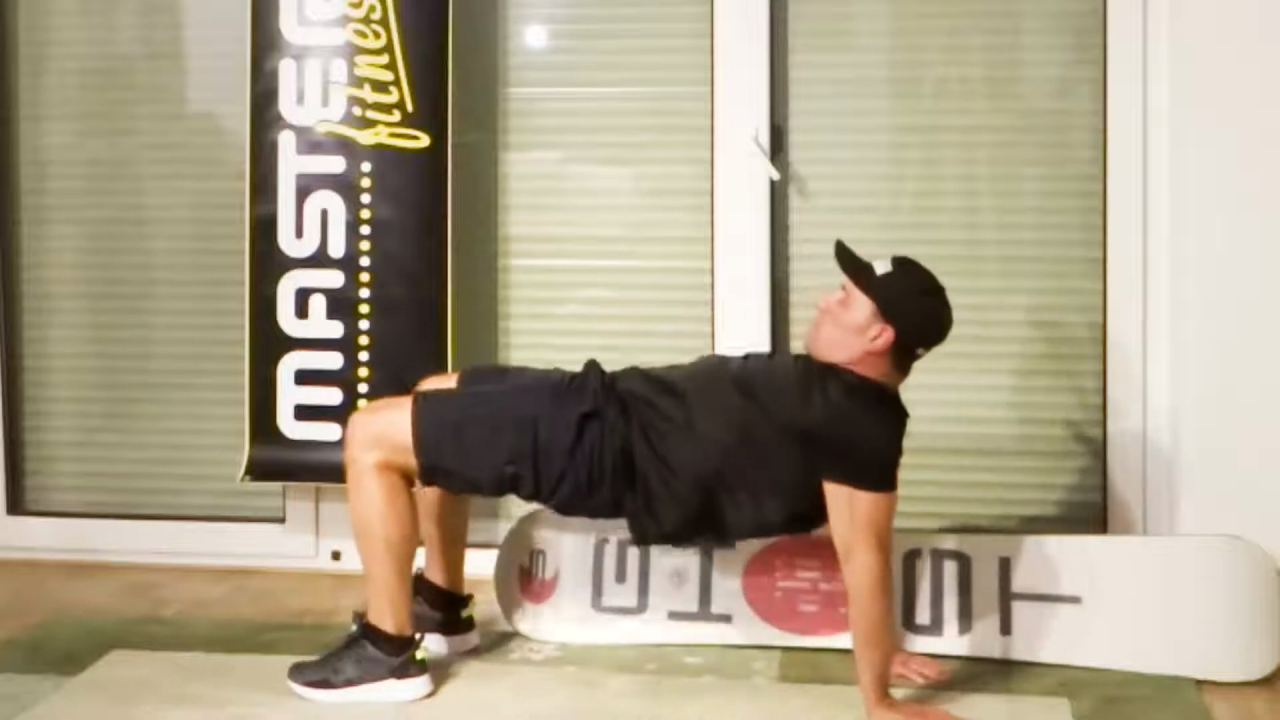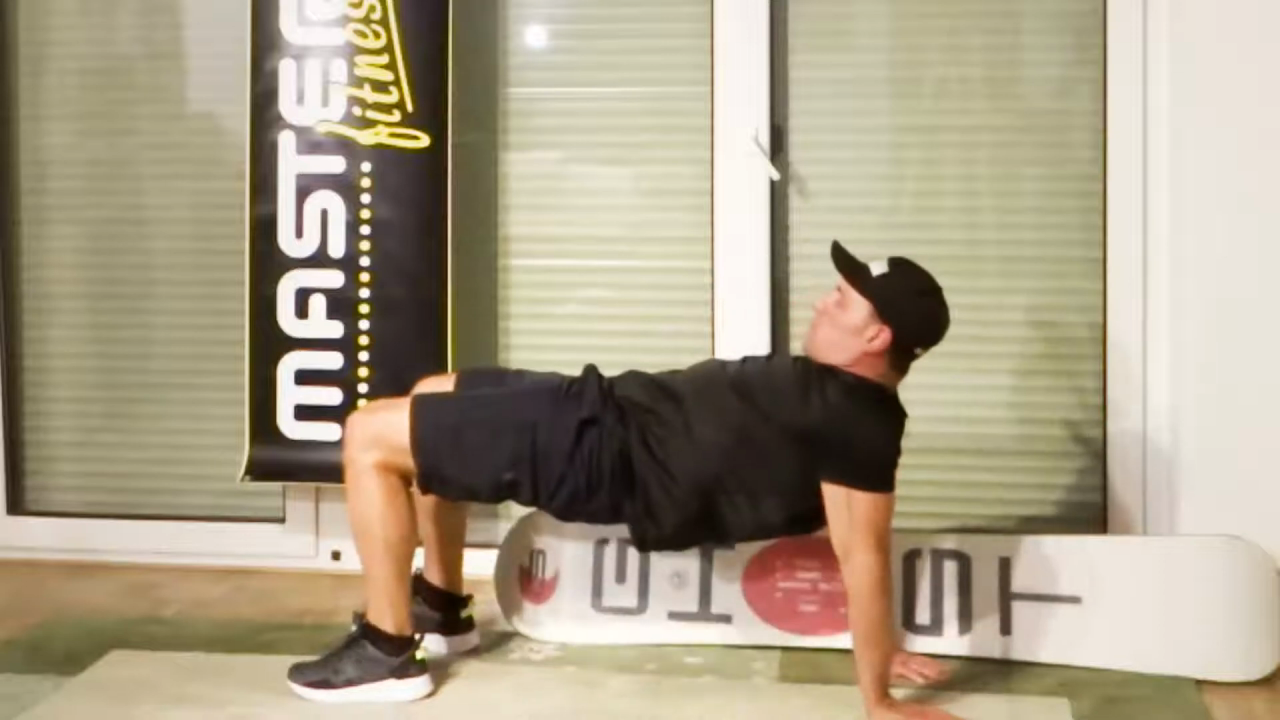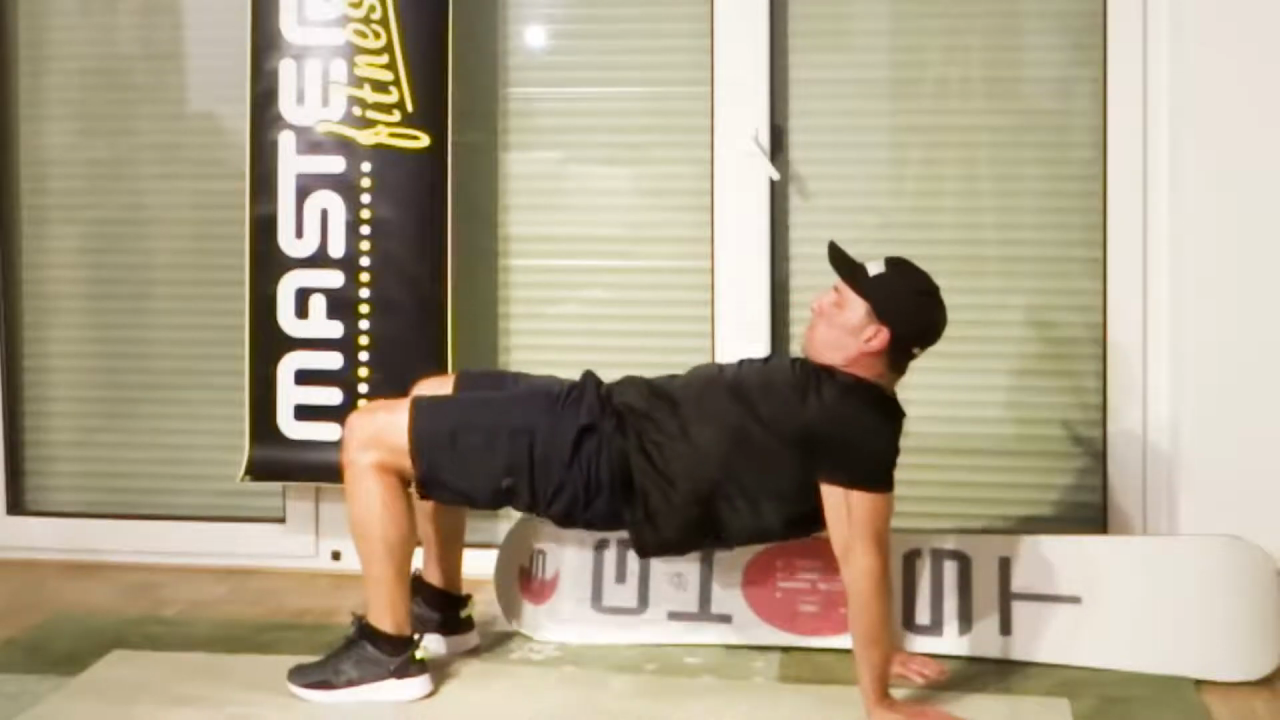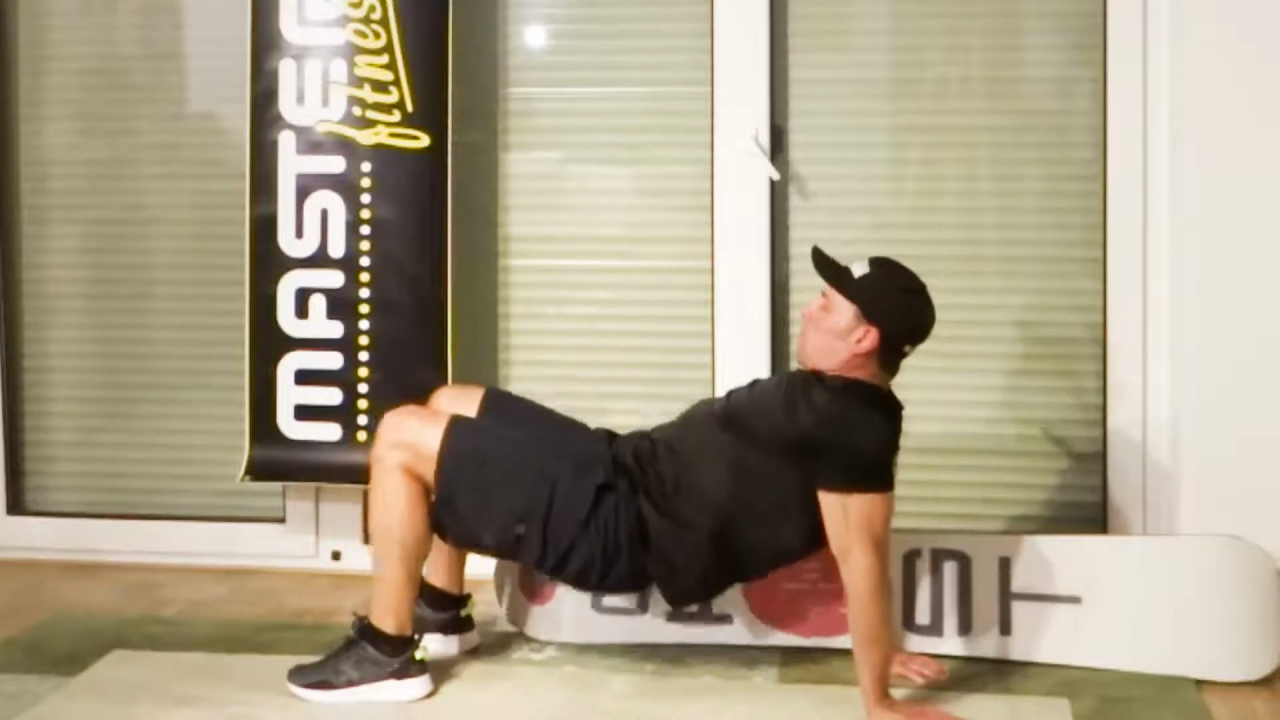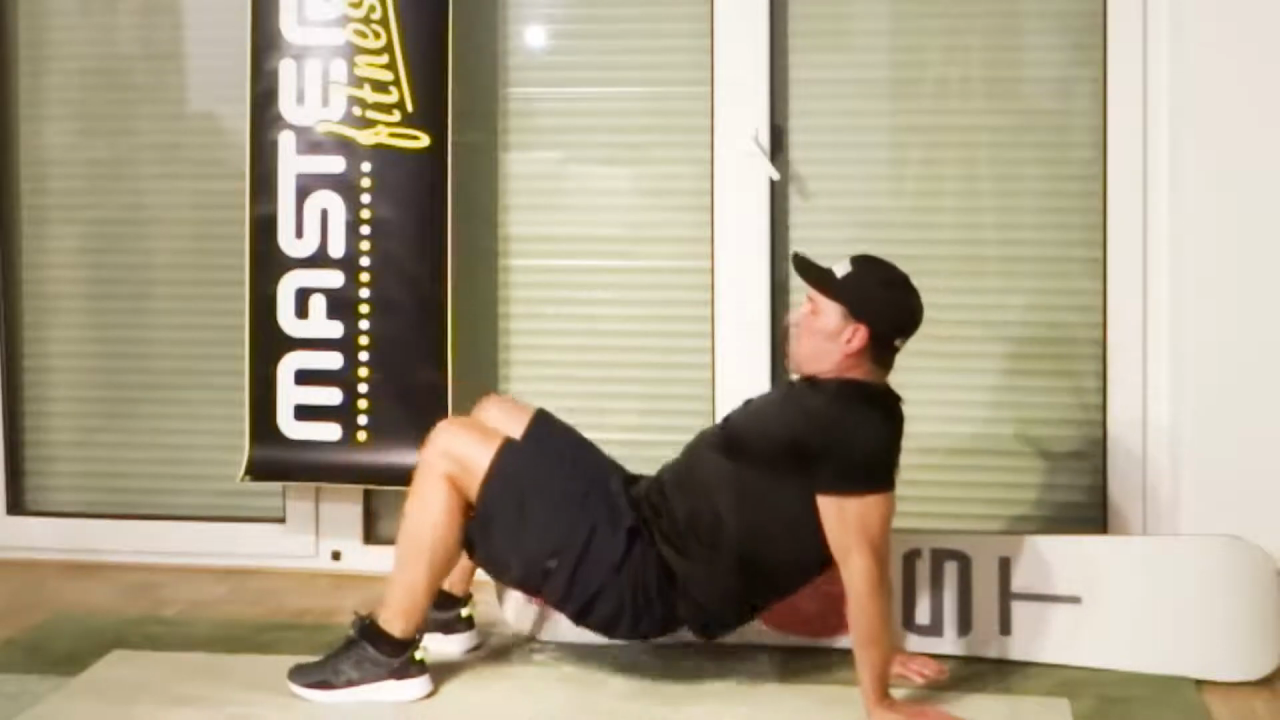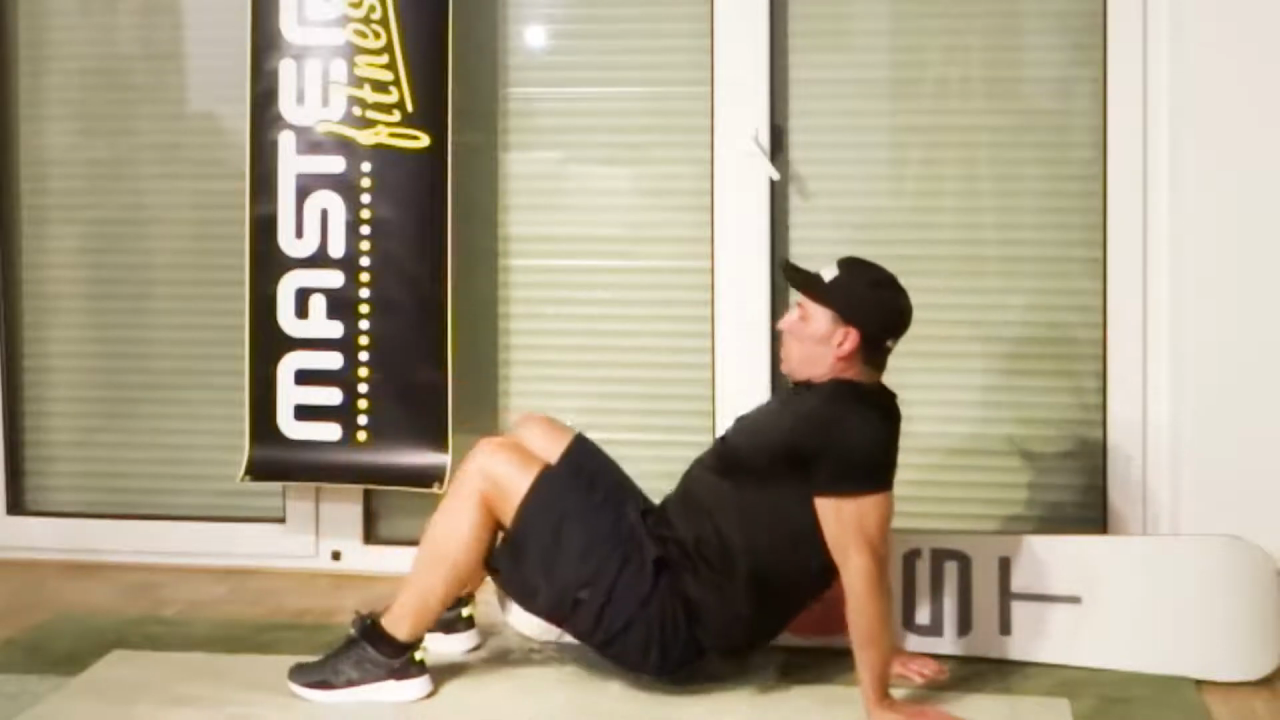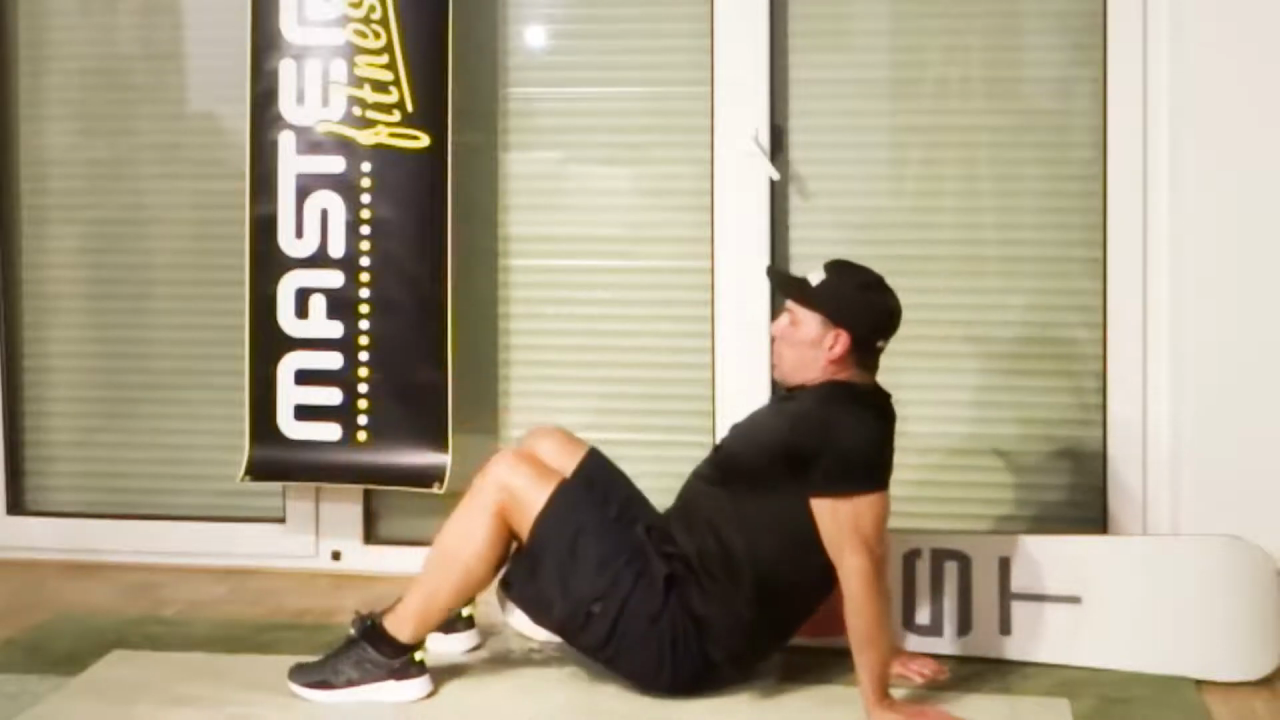
dt=0.3s
person 1, frame 1
left shoulder: (857, 422)
right shoulder: (845, 395)
left elbow: (864, 555)
left hip: (602, 444)
left knee: (371, 436)
right knee: (433, 398)
left ankle: (388, 650)
right ankle: (441, 608)
person 1, frame 2
left shoulder: (856, 423)
right shoulder: (842, 395)
left elbow: (863, 555)
left hip: (601, 451)
left knee: (370, 437)
right knee: (428, 401)
left ankle: (388, 650)
right ankle: (440, 608)
person 1, frame 3
left shoulder: (855, 422)
right shoulder: (842, 397)
left elbow: (862, 554)
left hip: (605, 462)
left knee: (371, 435)
right knee: (430, 397)
left ankle: (386, 650)
right ankle: (439, 610)
person 1, frame 4
left shoulder: (853, 424)
right shoulder: (841, 402)
left elbow: (861, 557)
right elbow: (859, 554)
left hip: (615, 522)
right hip: (620, 472)
left knee: (401, 439)
right knee: (448, 406)
left ankle: (386, 650)
right ankle: (440, 610)
person 1, frame 5
left shoulder: (853, 423)
right shoulder: (837, 399)
left elbow: (862, 559)
right elbow: (850, 551)
left hip: (643, 577)
right hip: (646, 525)
left knee: (452, 446)
right knee: (496, 414)
left ankle: (387, 653)
right ankle: (442, 611)
person 1, frame 6
left shoulder: (849, 424)
right shoulder: (830, 403)
left elbow: (861, 561)
left hip: (663, 613)
right hip: (660, 551)
left knee: (489, 465)
right knee: (534, 436)
left ankle: (389, 652)
right ankle: (439, 610)
person 1, frame 7
left shoulder: (843, 424)
right shoulder: (822, 403)
left elbow: (858, 561)
left hip: (675, 631)
right hip: (668, 564)
left knee: (507, 478)
right knee: (544, 446)
left ankle: (387, 653)
right ankle: (423, 611)
